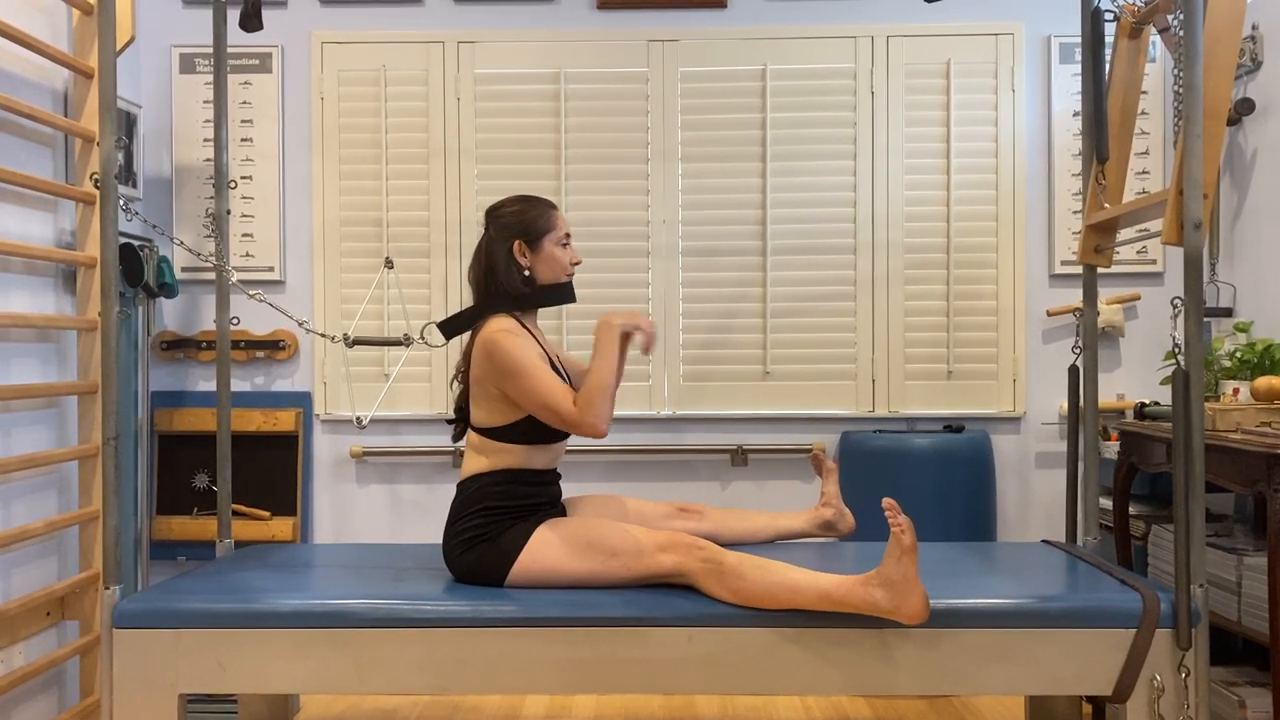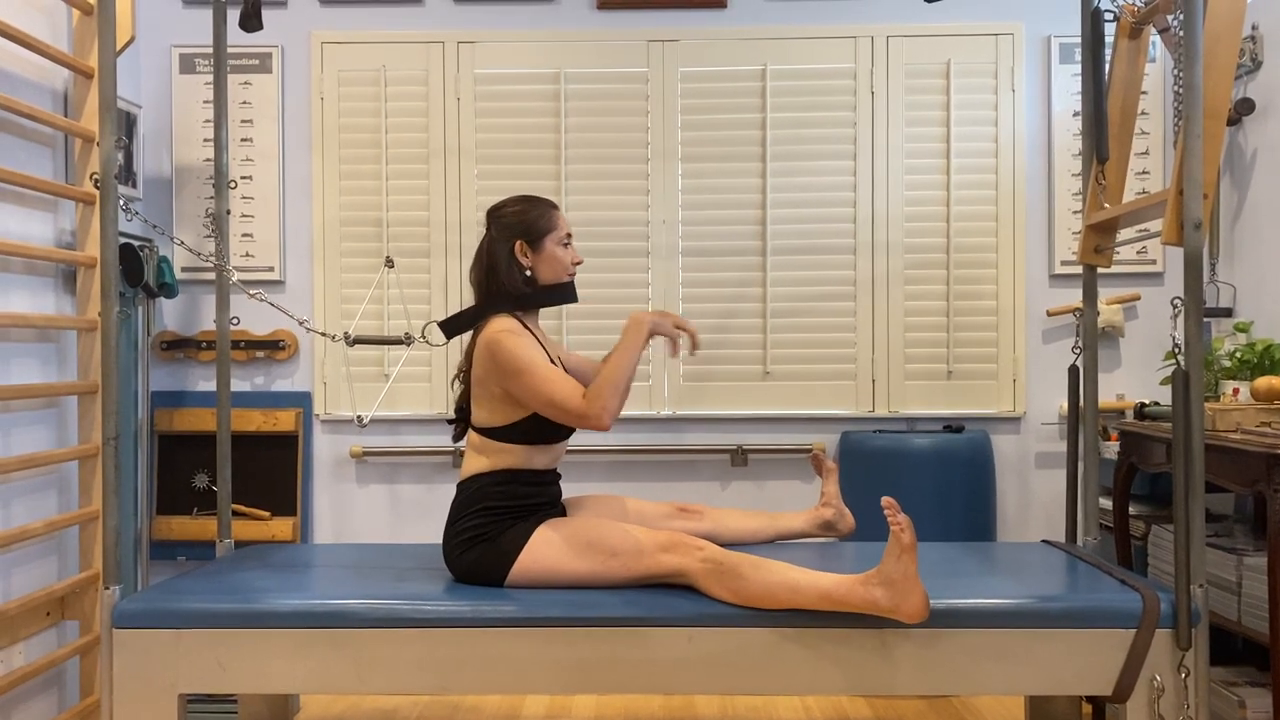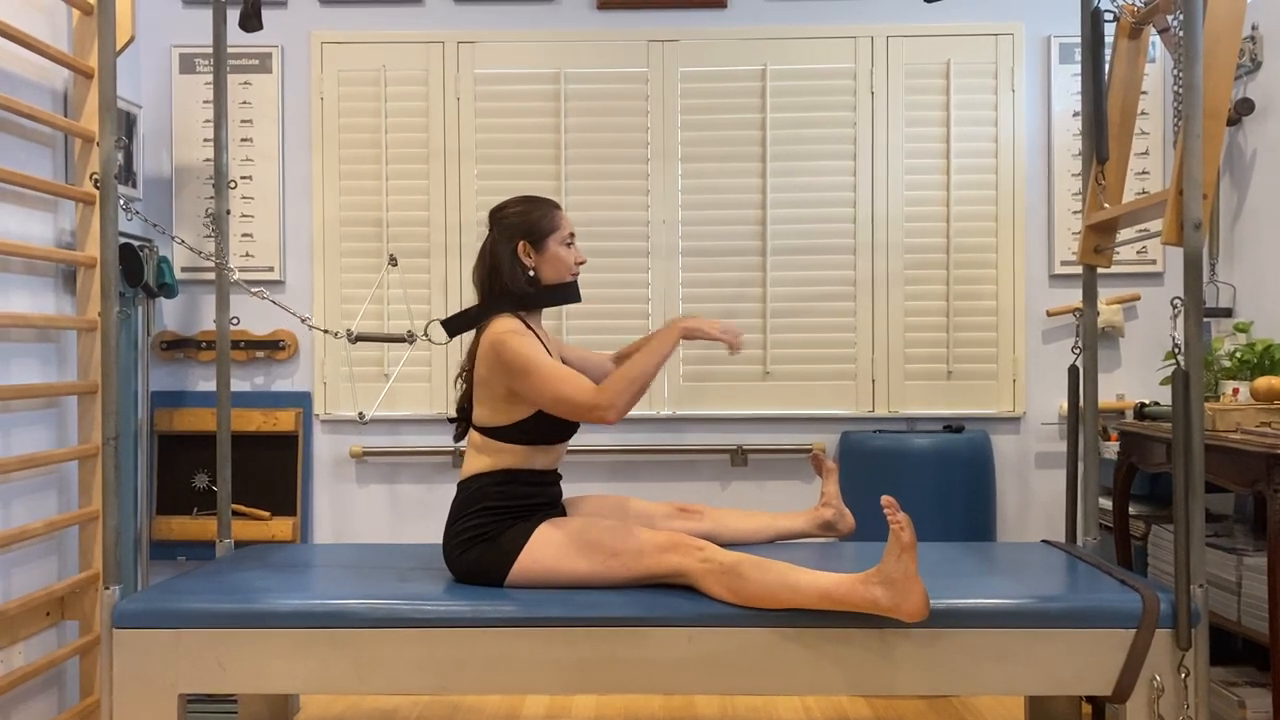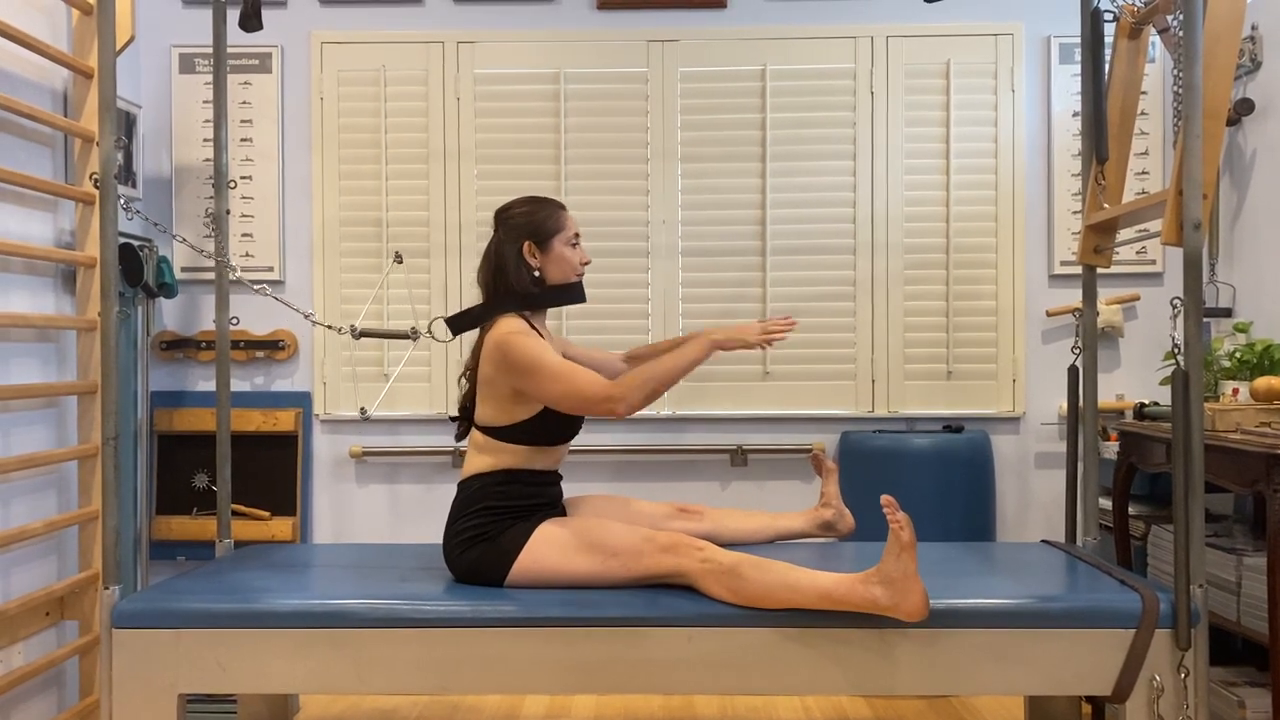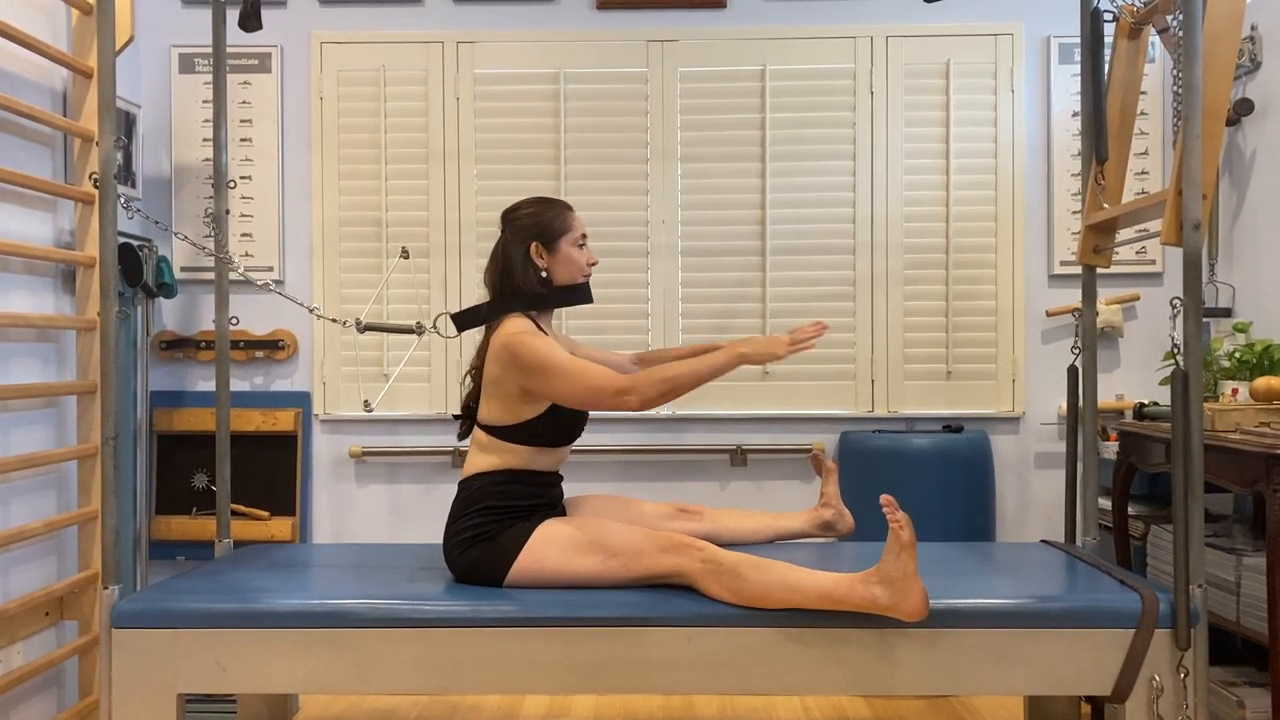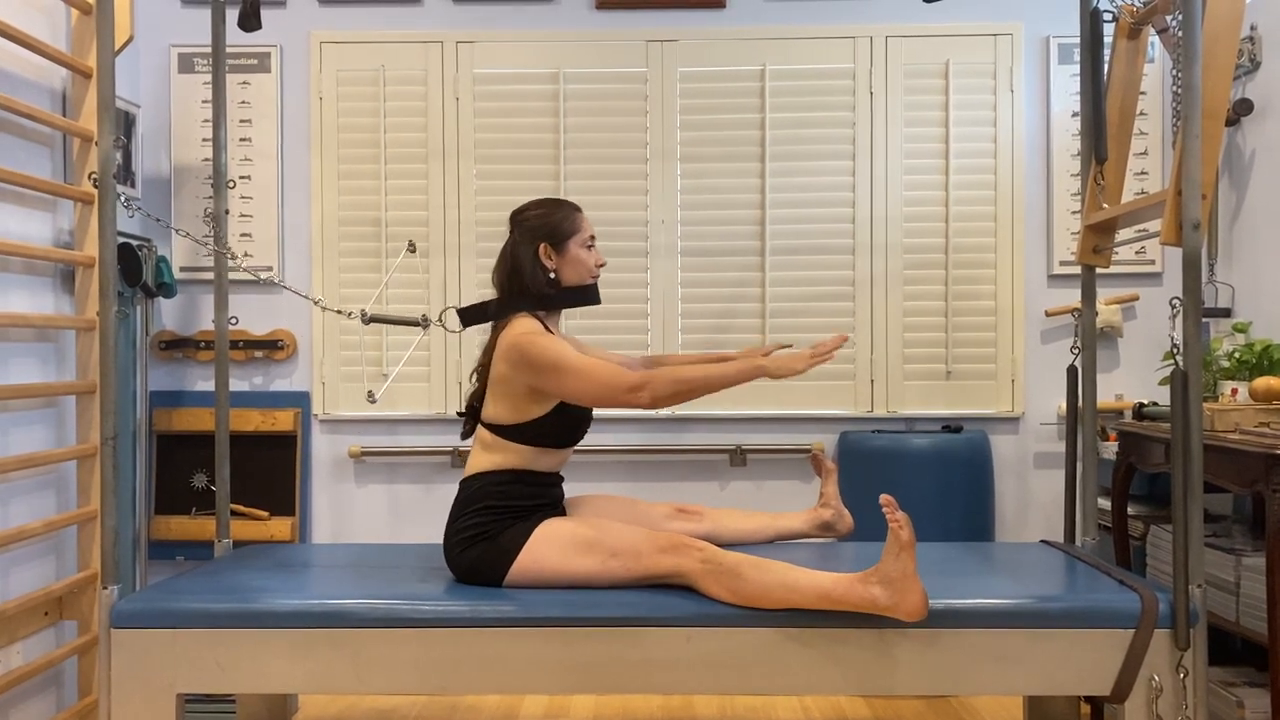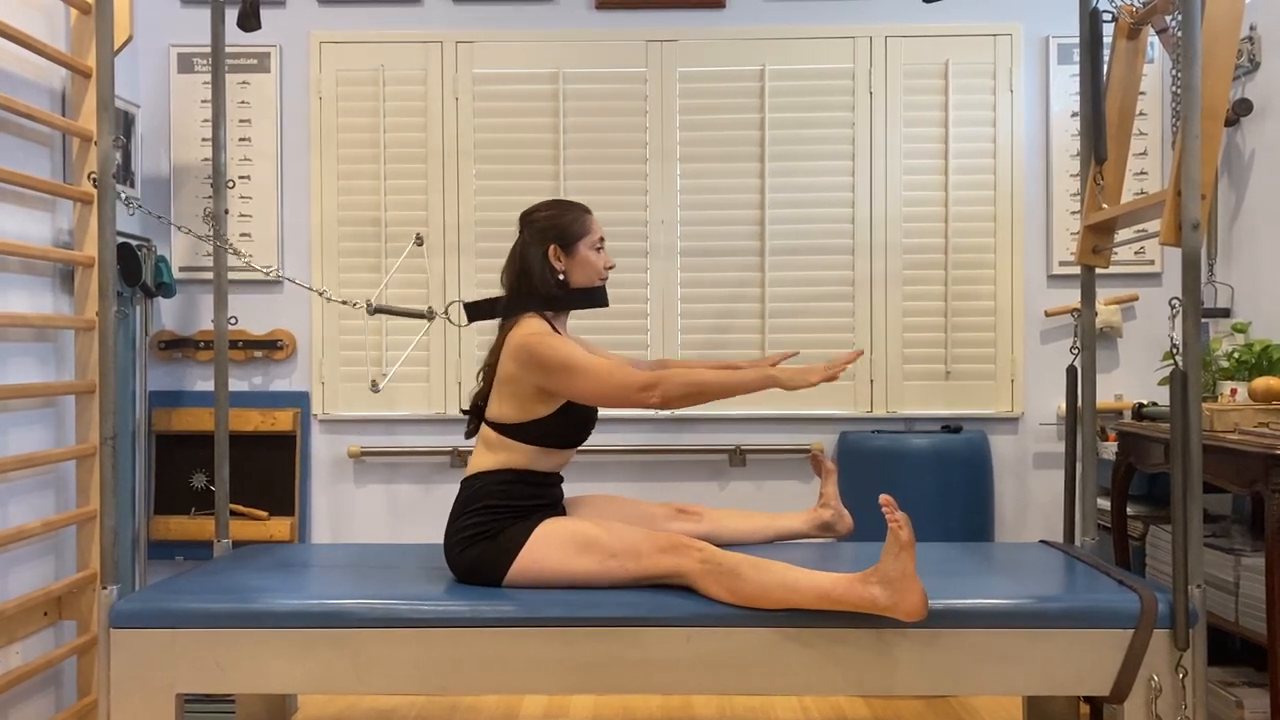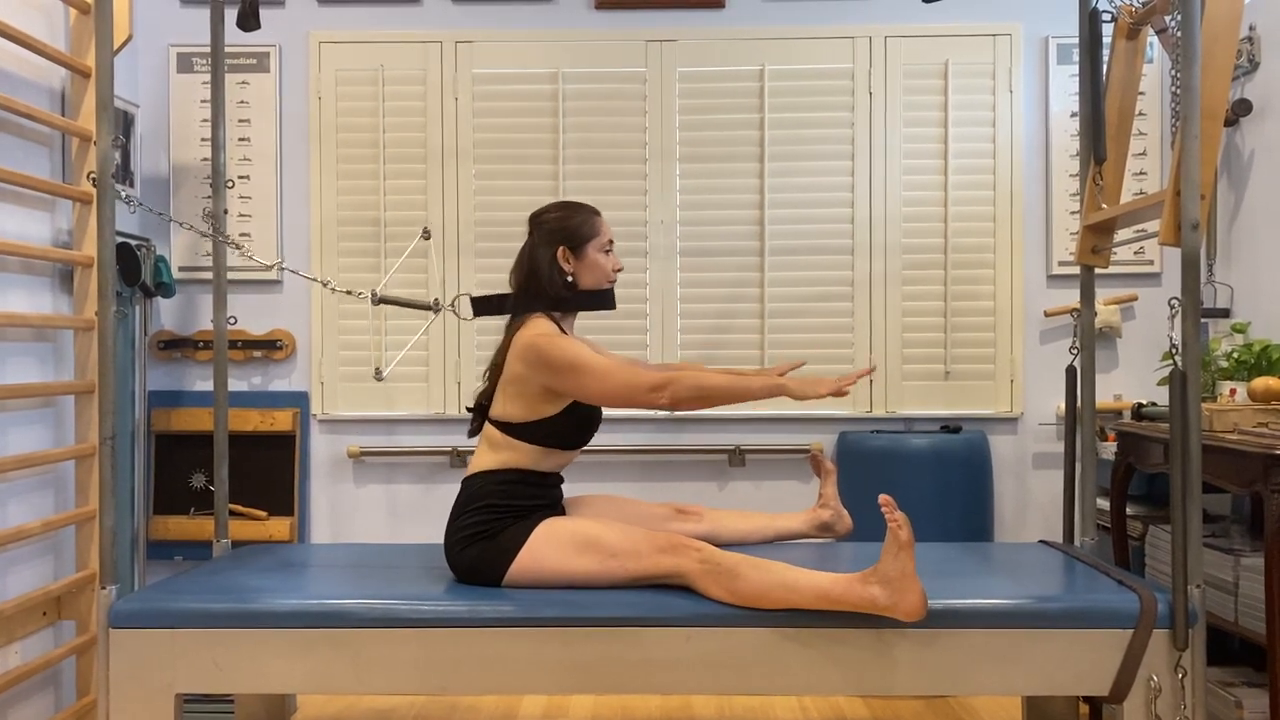
dt=0.1s
person 1, frame 1
left shoulder: (521, 330)
right shoulder: (501, 338)
left elbow: (593, 387)
right elbow: (591, 420)
left wrist: (620, 341)
right wrist: (609, 334)
left hip: (532, 512)
right hip: (493, 535)
left knee: (682, 516)
right knee: (681, 554)
left ankle: (819, 518)
person 1, frame 2
left shoulder: (522, 329)
right shoulder: (503, 338)
left elbow: (598, 380)
right elbow: (597, 413)
left wrist: (638, 335)
right wrist: (638, 330)
left hip: (533, 512)
right hip: (493, 536)
left knee: (682, 517)
right knee: (681, 554)
left ankle: (819, 518)
right ankle: (873, 593)
person 1, frame 3
left shoulder: (525, 331)
right shoulder: (506, 339)
left elbow: (609, 367)
right elbow: (605, 404)
left wrist: (667, 336)
right wrist: (672, 334)
left hip: (533, 513)
right hip: (494, 535)
left knee: (683, 517)
right knee: (684, 554)
left ankle: (817, 518)
person 1, frame 4
left shoulder: (529, 330)
right shoulder: (511, 339)
left elbow: (619, 366)
right elbow: (617, 398)
left wrist: (690, 341)
right wrist: (709, 342)
left hip: (533, 513)
right hip: (493, 535)
left knee: (683, 518)
right knee: (684, 554)
left ankle: (816, 517)
right ankle: (873, 591)
person 1, frame 5
left shoulder: (534, 332)
right shoulder: (518, 340)
left elbow: (629, 365)
right elbow: (630, 393)
left wrist: (719, 348)
right wrist: (738, 353)
left hip: (532, 512)
right hip: (493, 535)
left knee: (682, 518)
right knee: (683, 557)
left ankle: (816, 519)
right ankle: (874, 594)
person 1, frame 6
left shoulder: (540, 331)
right shoulder: (526, 340)
left elbow: (638, 367)
right elbow: (643, 389)
left wrist: (740, 357)
right wrist: (760, 367)
left hip: (533, 512)
right hip: (493, 534)
left knee: (682, 518)
right knee: (683, 557)
left ankle: (816, 518)
right ankle: (873, 593)
person 1, frame 7
left shoulder: (547, 334)
right shoulder: (533, 342)
left elbow: (646, 372)
right elbow: (655, 391)
left wrist: (749, 368)
right wrist: (773, 376)
left hip: (532, 513)
right hip: (494, 534)
left knee: (682, 518)
right knee: (683, 557)
left ankle: (815, 519)
right ankle: (873, 594)
person 1, frame 8
left shoulder: (553, 334)
right shoulder: (542, 342)
left elbow: (652, 375)
right elbow: (664, 391)
left wrist: (757, 375)
right wrist: (782, 385)
left hip: (532, 513)
right hip: (494, 534)
left knee: (682, 519)
right knee: (682, 556)
left ankle: (815, 519)
right ankle: (872, 592)
